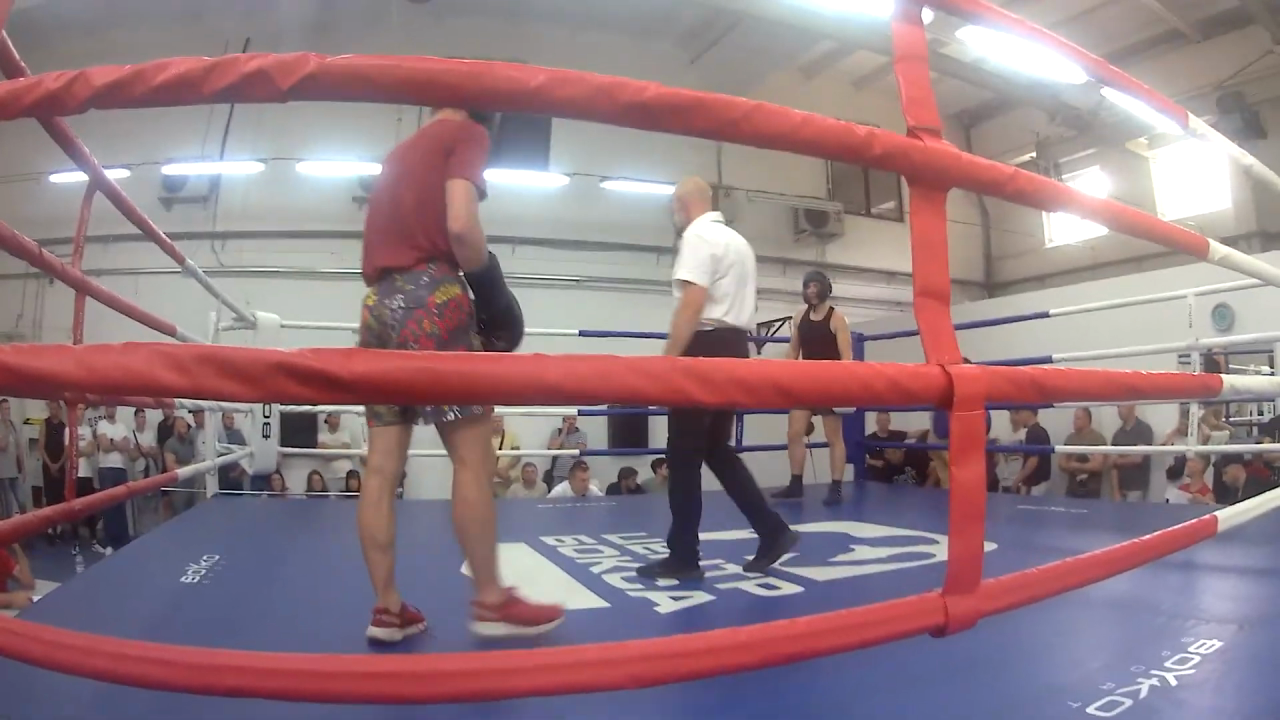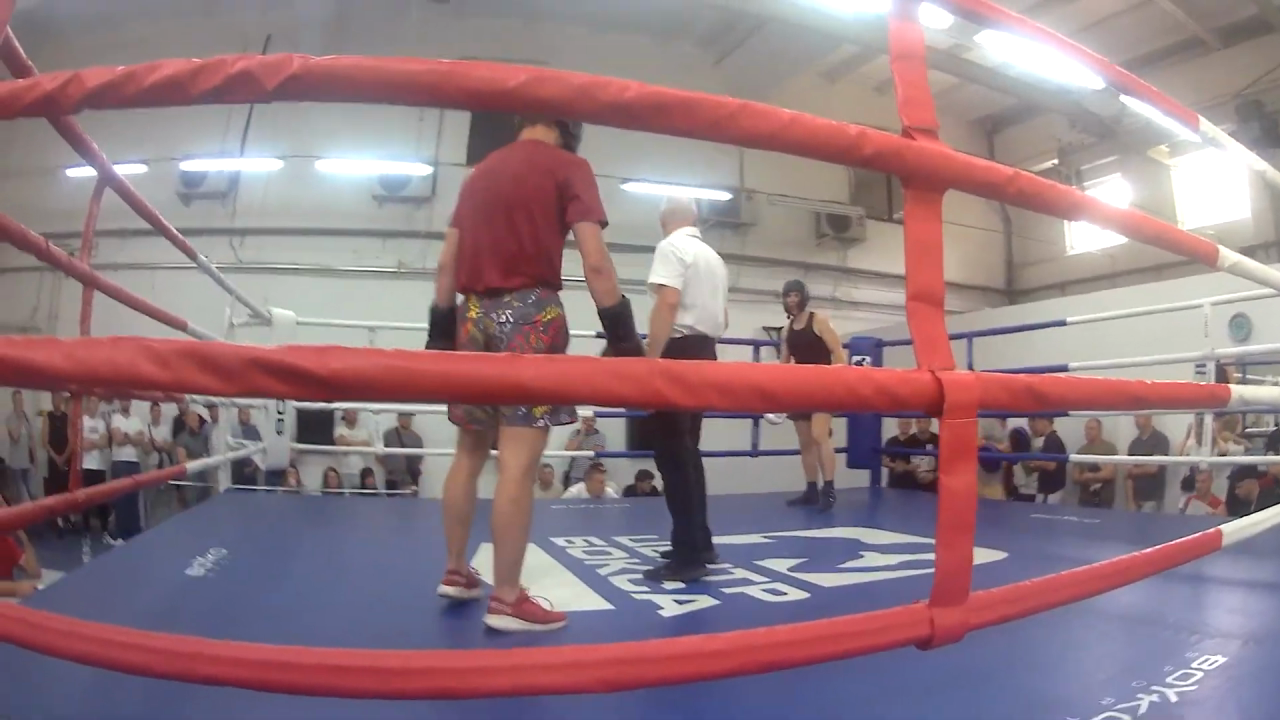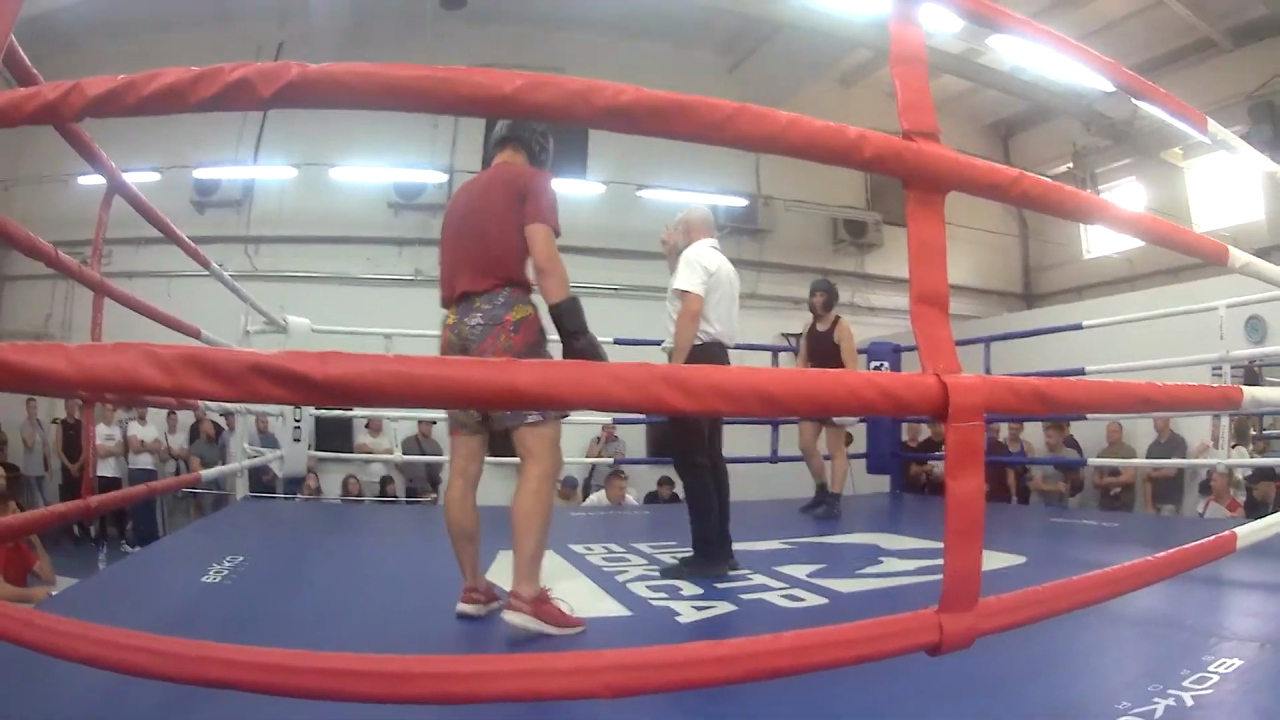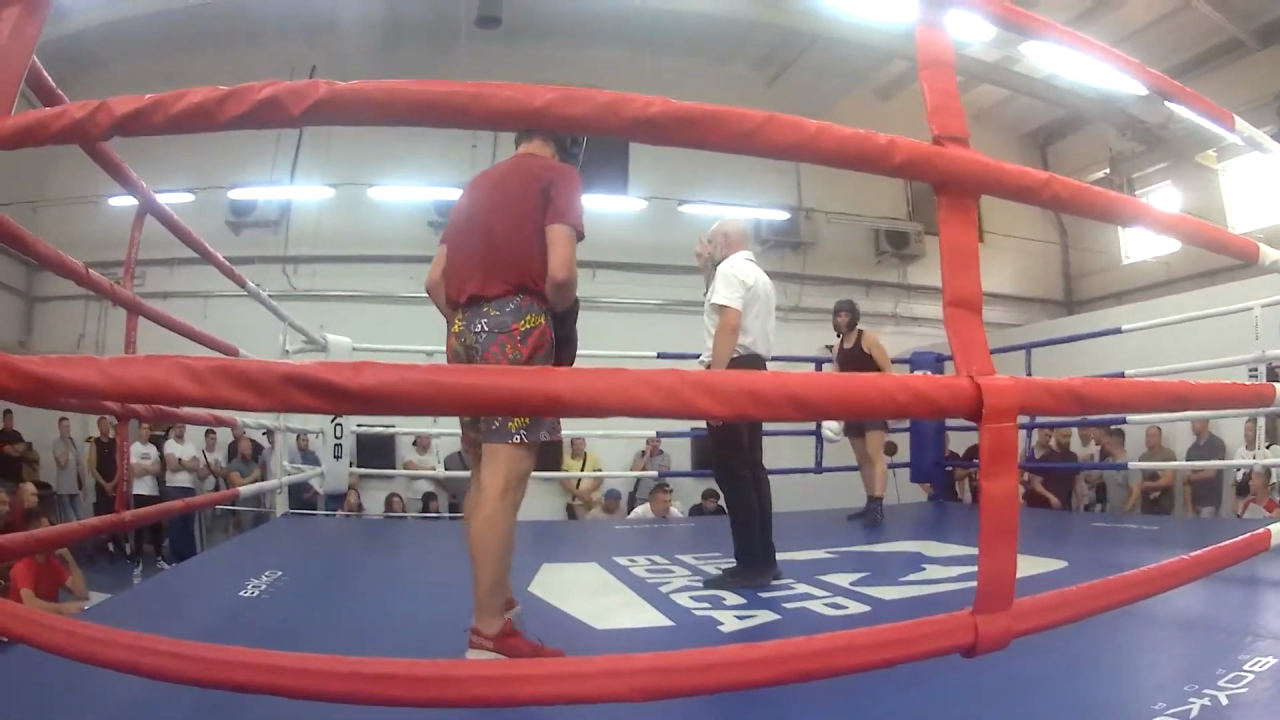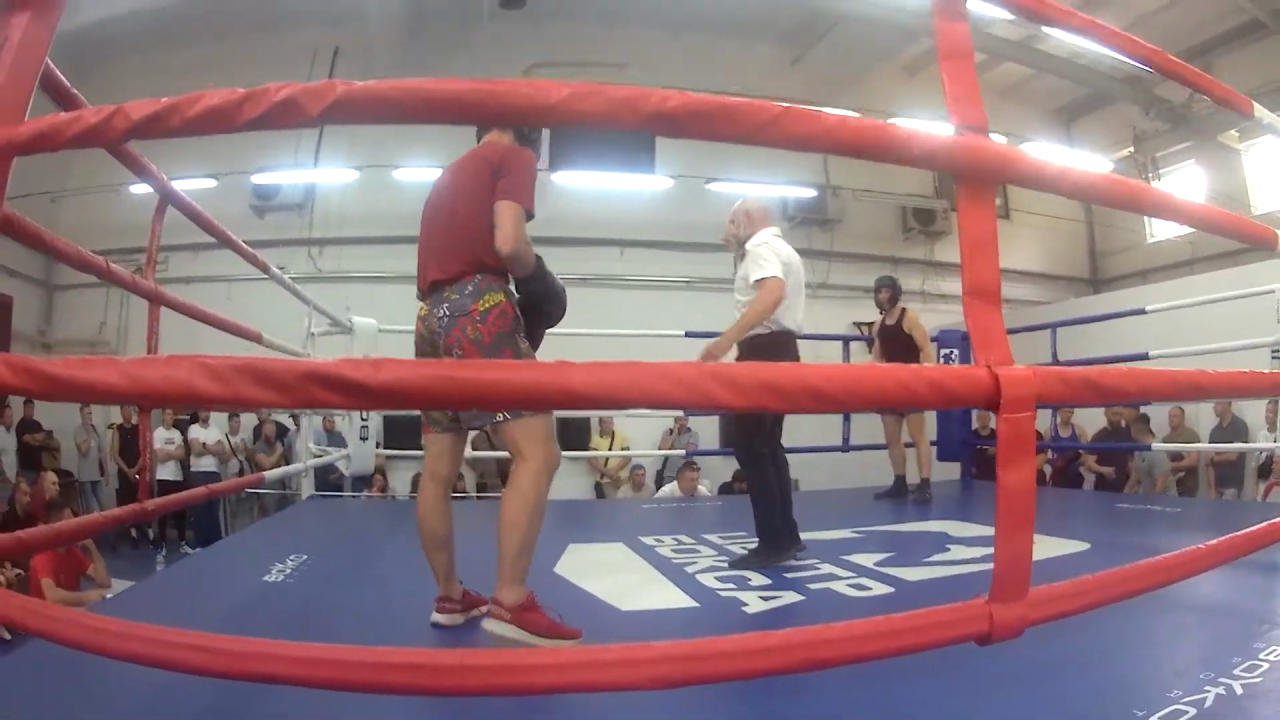
dt=0.7s
person 1, frame 1
left shoulder: (399, 152)
right shoulder: (468, 133)
right elbow: (460, 225)
right wrist: (489, 287)
left hip: (377, 303)
right hip: (433, 297)
left knee: (382, 465)
right knee: (473, 457)
left ankle: (386, 608)
right ankle: (491, 601)
person 1, frame 2
left shoulder: (480, 171)
right shoulder: (568, 166)
left elbow: (447, 263)
right elbow: (595, 262)
left wrist: (440, 330)
right wrist: (623, 333)
left hip: (474, 315)
right hip: (530, 314)
left knee: (469, 454)
right knee: (517, 464)
left ankle: (456, 571)
right ankle: (507, 597)
person 1, frame 3
left shoulder: (462, 194)
right shoulder: (531, 179)
right elbow: (544, 262)
right wrist: (575, 332)
left hip: (456, 324)
right hip: (505, 318)
left knee: (463, 467)
right knee: (540, 459)
left ankle: (473, 588)
right ankle: (526, 594)
person 1, frame 4
left shoulder: (478, 183)
right shoulder: (558, 174)
left elbow: (435, 280)
right elbow: (560, 272)
right wrist: (563, 321)
left hip: (465, 329)
right hip: (517, 325)
left knee: (486, 478)
right knee: (504, 485)
left ankle: (492, 595)
right ankle: (490, 633)
person 1, frame 5
left shoulder: (449, 174)
right shoulder: (514, 155)
right elbow: (507, 243)
right wrist: (535, 279)
left hip: (432, 316)
right hip: (480, 308)
left knee: (438, 471)
right knee: (537, 454)
left ankle: (449, 595)
right ankle: (511, 601)
person 2, frame 1
left shoulder: (697, 236)
right shoulder: (736, 240)
left elbow: (691, 304)
right elbow: (741, 300)
left wrist: (667, 361)
left hip: (706, 350)
right hip: (733, 346)
left knee: (683, 455)
right knee: (716, 449)
left ankle: (683, 557)
right ankle: (773, 531)
person 2, frame 2
left shoulder: (671, 248)
right shoulder: (713, 257)
left elbow: (667, 304)
left wrist: (651, 360)
left hip: (678, 353)
right hip: (705, 353)
left knee: (672, 455)
right knee: (687, 451)
left ankle: (690, 555)
right ankle: (697, 543)
person 2, frame 3
left shoulder: (694, 255)
right shoulder: (724, 264)
left elbow: (690, 310)
left wrist: (675, 366)
right wrist: (672, 258)
left hip: (696, 360)
right hip: (716, 360)
left knee: (691, 459)
right knee: (710, 456)
left ankle: (709, 554)
right ankle: (720, 549)
person 2, frame 4
left shoulder: (730, 269)
right shoulder: (759, 276)
left elbow: (728, 324)
right wrist: (708, 269)
left hip: (734, 373)
right hip: (754, 372)
left knee: (732, 471)
right knee: (750, 468)
left ankle: (751, 564)
right ankle: (763, 559)
person 2, frame 5
left shoulder: (761, 245)
right shoulder: (782, 249)
left elbow: (771, 294)
left wrist: (727, 338)
right wrist: (737, 248)
left hip: (763, 350)
right hip: (781, 350)
left knee: (752, 448)
right knee: (768, 447)
left ankle: (773, 542)
right ankle: (785, 537)
person 3, frame 1
left shoulder: (837, 318)
right shoulder: (800, 317)
left elbow: (846, 355)
right elbow: (794, 349)
left knee: (834, 437)
right knee: (794, 434)
left ankle: (836, 488)
right ankle: (795, 484)
person 3, frame 2
left shoulder: (819, 321)
right shoulder: (787, 331)
left elbow: (838, 352)
right elbow: (784, 364)
left knee: (819, 437)
right knee: (805, 443)
left ankle: (828, 489)
right ankle: (811, 490)
person 3, frame 3
left shoulder: (842, 327)
right shoulder: (808, 328)
left elbow: (851, 365)
right elbow: (802, 362)
left knee: (836, 450)
right knee: (805, 445)
left ankle: (834, 502)
right ankle: (822, 491)
person 3, frame 4
left shoulder: (868, 338)
right shoulder: (837, 349)
left elbow: (887, 369)
left knee: (874, 454)
right knee: (861, 459)
left ankle: (877, 507)
right ankle: (871, 504)
person 3, frame 5
left shoulder: (909, 317)
right shoulder: (879, 324)
left elbow: (925, 348)
left knee: (917, 435)
right knee: (892, 438)
left ankle: (924, 486)
right ankle: (900, 484)
